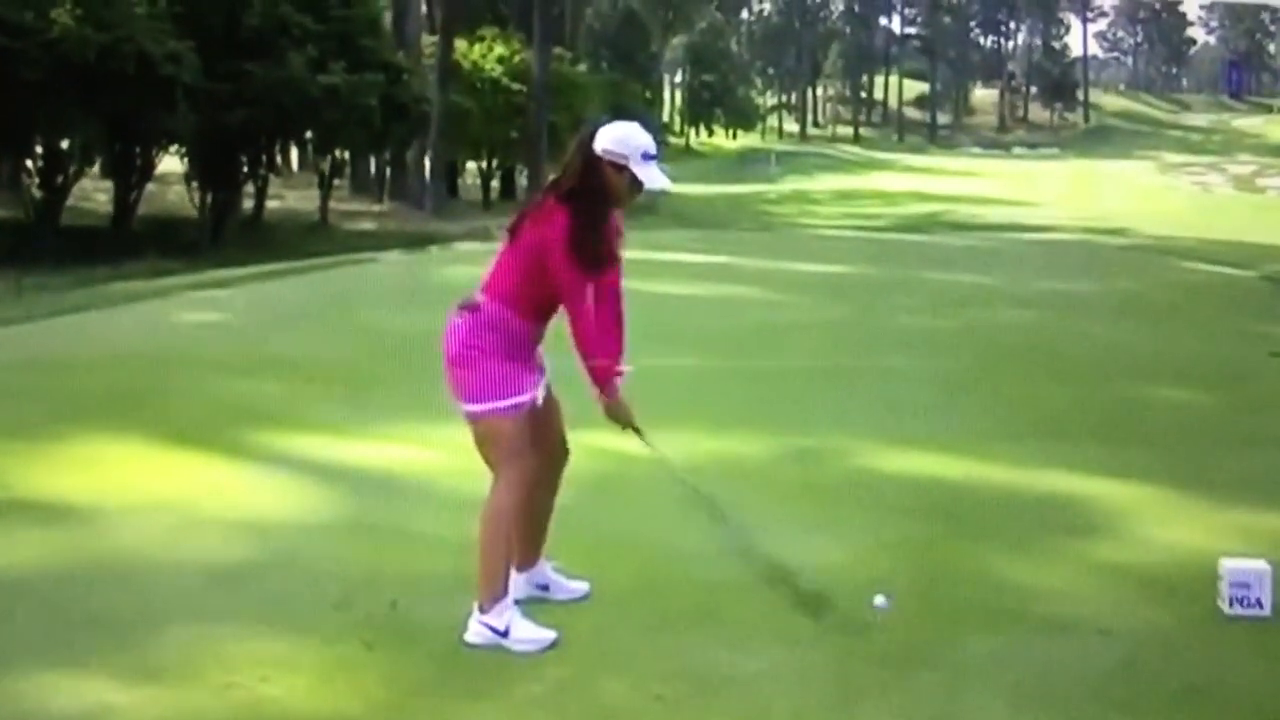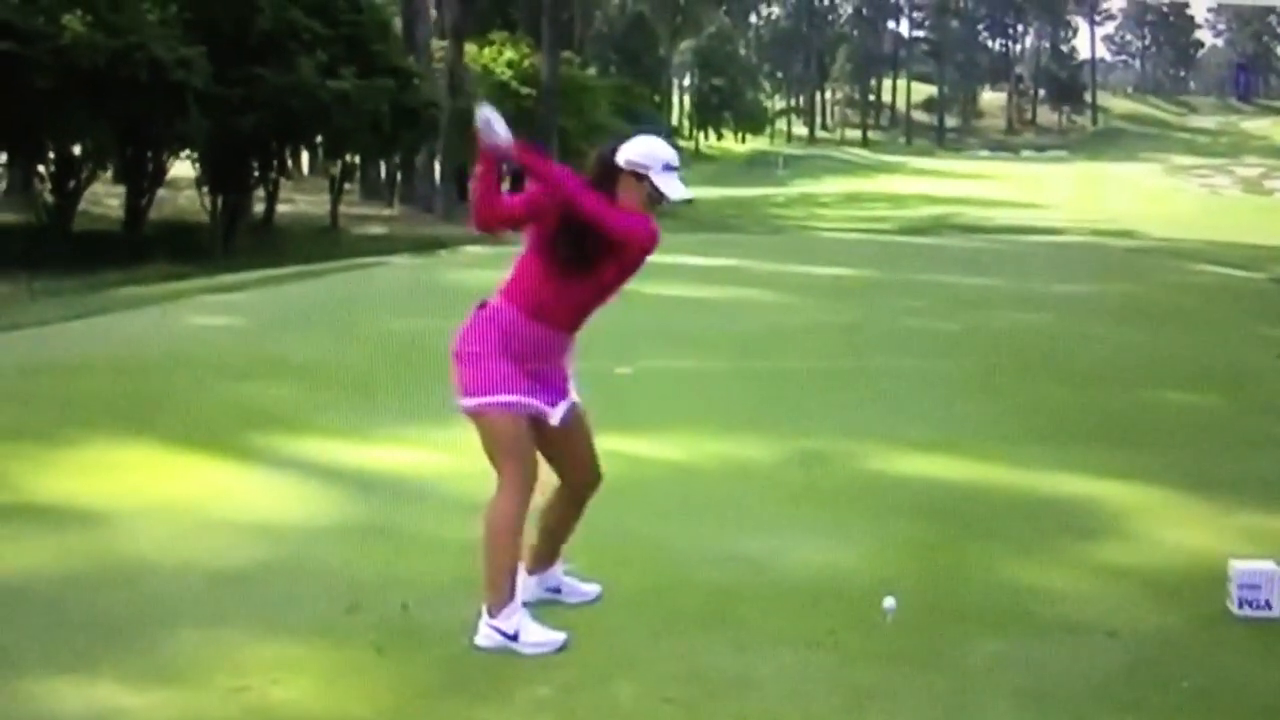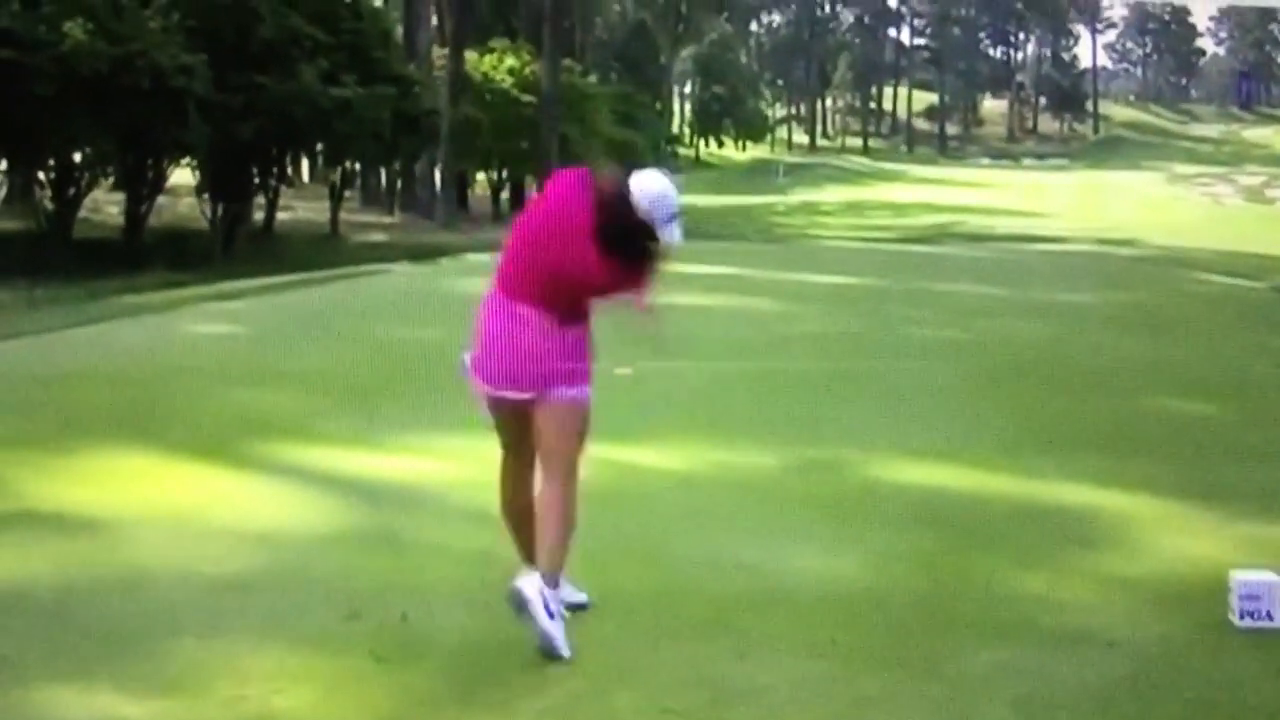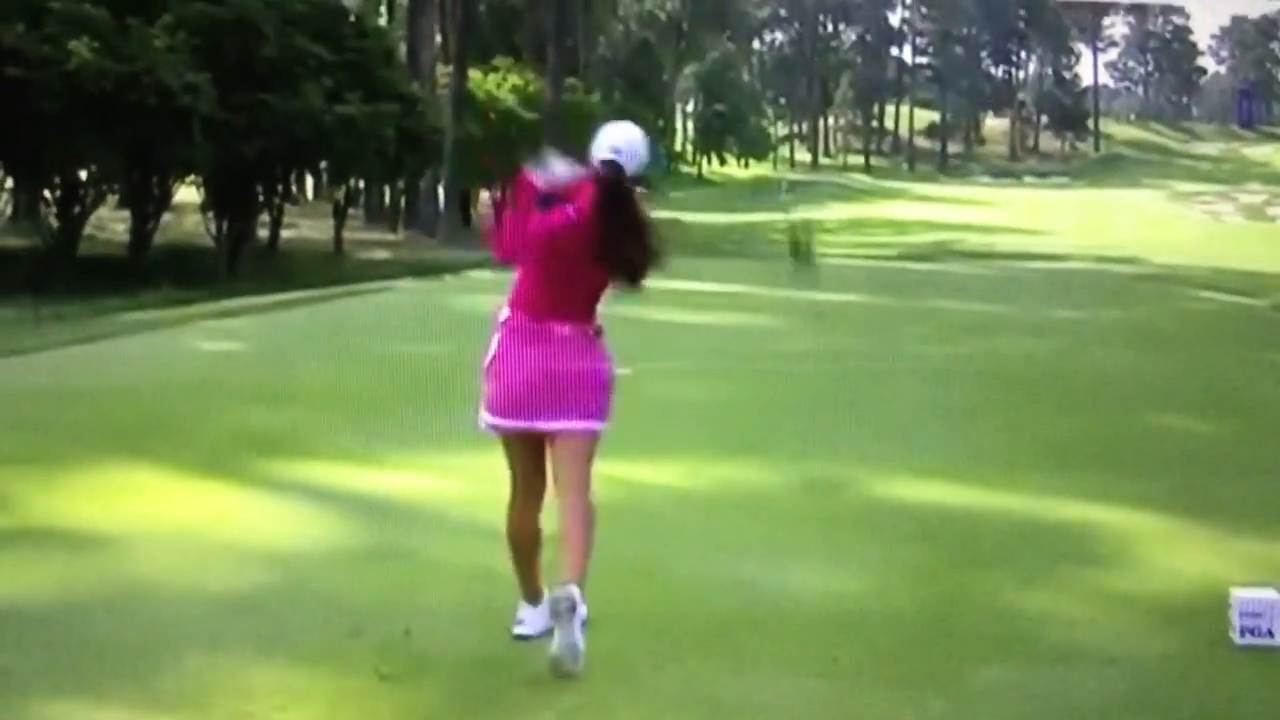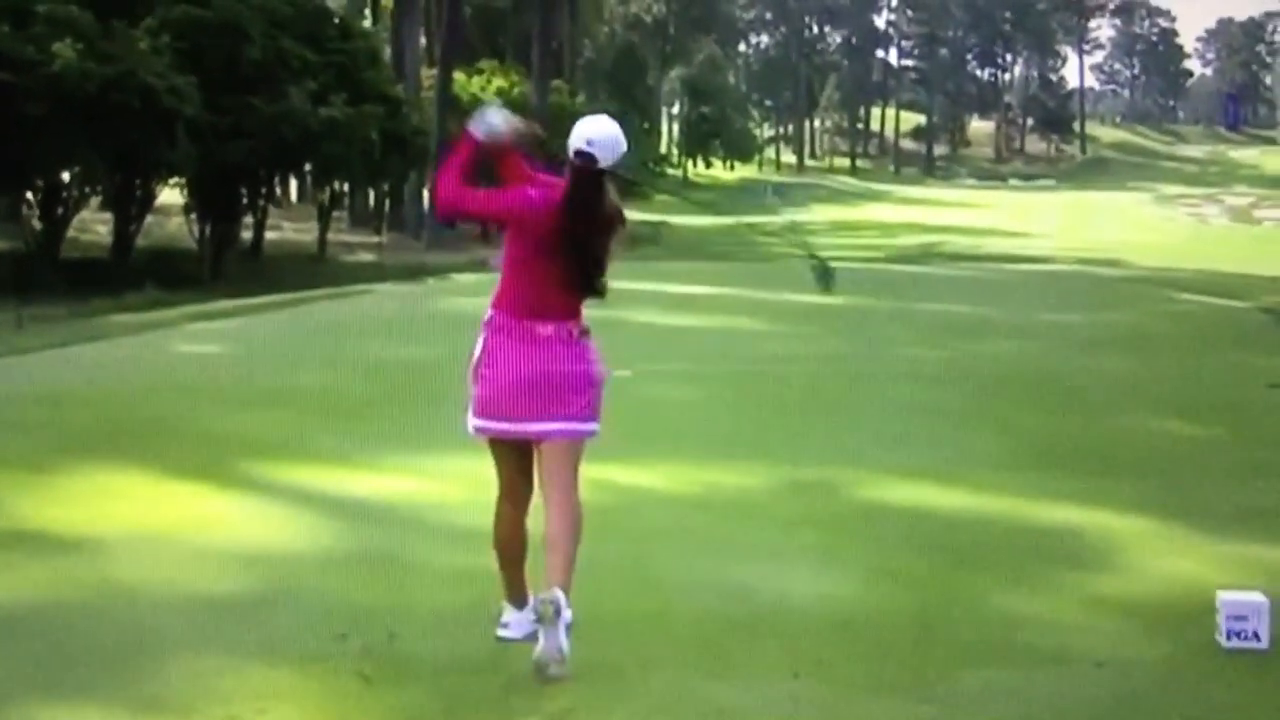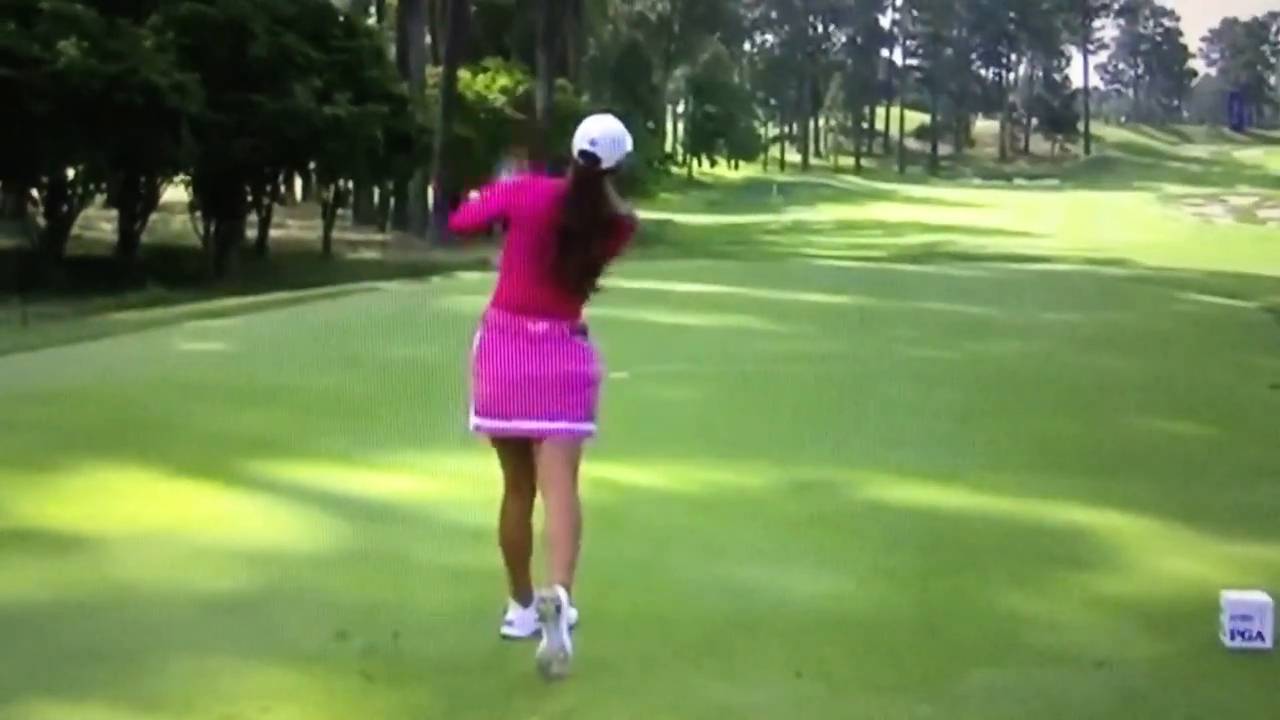
dt=0.4s
person 1, frame 1
left shoulder: (604, 224)
right shoulder: (557, 214)
left elbow: (606, 299)
right elbow: (573, 301)
left wrist: (612, 371)
right wrist: (606, 388)
left hip: (520, 348)
right hip: (484, 344)
left knee: (552, 456)
right knee: (515, 474)
left ankle: (527, 570)
right ankle: (490, 614)
person 1, frame 2
left shoulder: (641, 235)
right shoulder: (559, 200)
left elbow: (581, 201)
right elbow: (489, 217)
left wrist: (519, 152)
right wrist: (491, 155)
left hip: (545, 362)
right hip: (492, 346)
left knee: (584, 475)
right knee: (517, 479)
left ankle: (539, 571)
right ankle: (498, 618)
person 1, frame 3
left shoulder: (571, 185)
right shoulder: (603, 261)
right elbow: (630, 280)
left hip: (498, 334)
right hip: (555, 349)
left knee: (518, 463)
right knee: (559, 477)
left ankle: (536, 577)
right ankle: (544, 586)
person 1, frame 4
left shoulder: (572, 218)
right shoulder: (623, 216)
left elbow: (507, 247)
right elbow: (549, 184)
left wrist: (537, 184)
right wrist: (545, 180)
left hip: (520, 350)
right hip: (581, 359)
left knee: (525, 490)
right knee: (574, 489)
left ankle: (533, 606)
right ankle: (569, 594)
person 1, frame 5
left shoulder: (536, 203)
right shoulder: (604, 214)
left elbow: (447, 196)
left wrist: (477, 136)
right wrist: (507, 147)
left hip: (507, 351)
right hip: (567, 357)
left knee: (513, 492)
right knee: (560, 489)
left ankle: (517, 608)
right ankle: (555, 599)
person 1, frame 6
left shoulder: (525, 192)
right shoulder: (616, 223)
left elbow: (460, 223)
left wrist: (503, 189)
left hip: (503, 346)
right hip: (564, 355)
left knee: (517, 489)
right knee: (560, 488)
left ankle: (522, 607)
right ankle: (558, 598)
